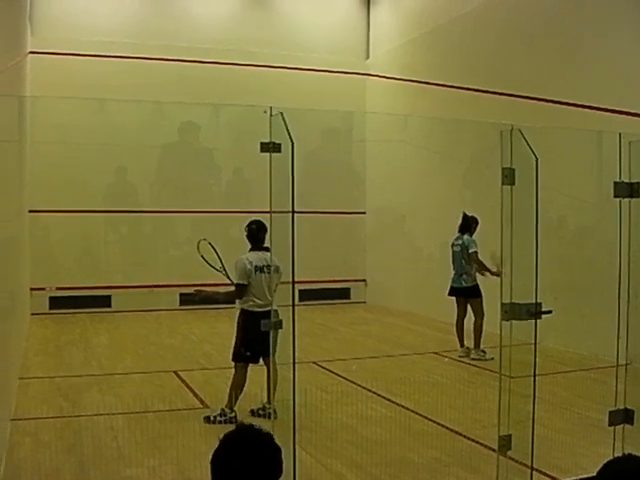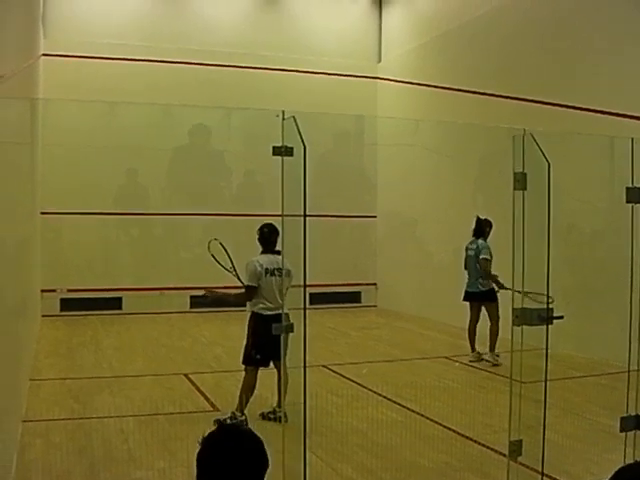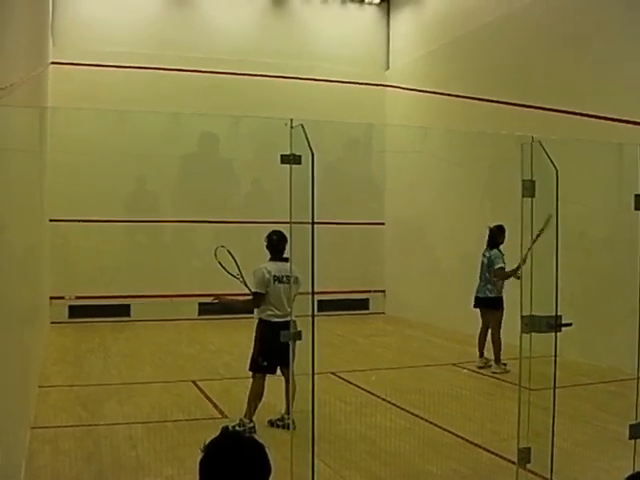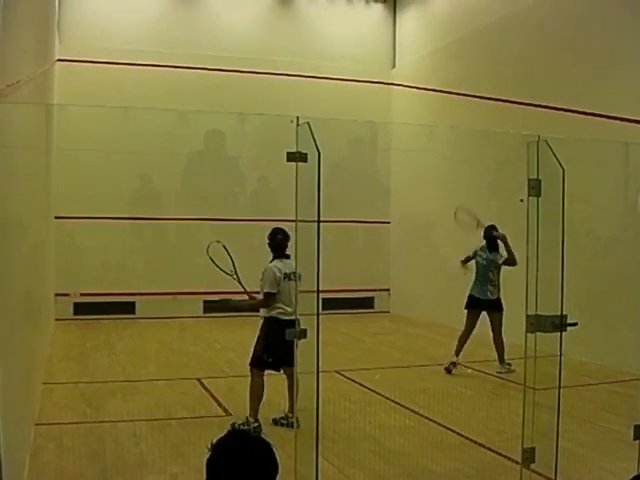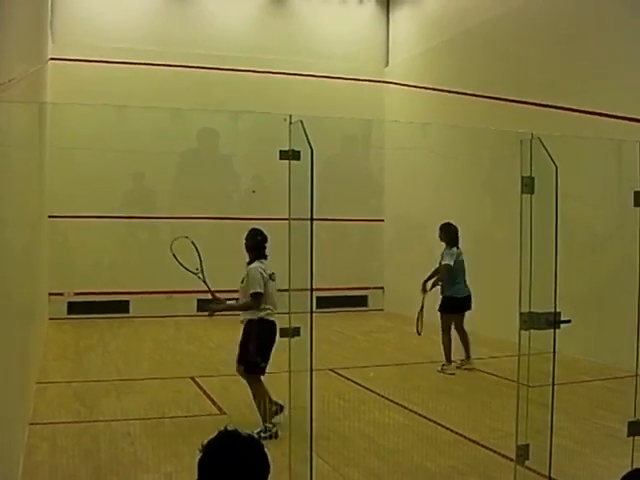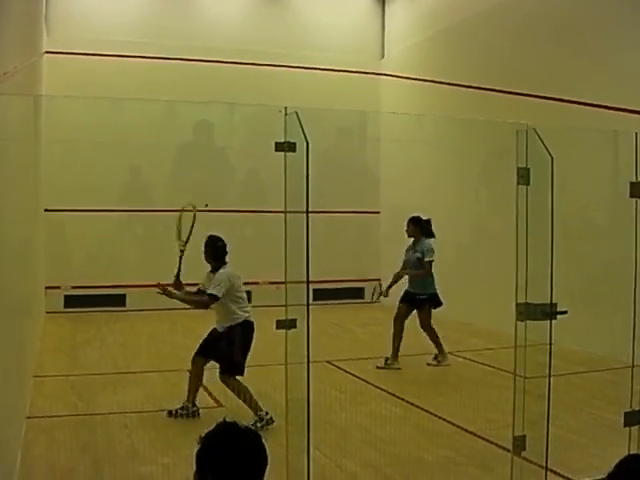
dt=0.4s
person 1, frame 1
left shoulder: (245, 261)
right shoulder: (274, 261)
left elbow: (239, 294)
right elbow: (271, 290)
left wrist: (211, 295)
left hip: (251, 316)
right hip: (269, 314)
left knee: (241, 365)
right knee: (270, 361)
left ankle: (229, 411)
right ankle: (269, 407)
person 1, frame 2
left shoulder: (256, 264)
right shoulder: (285, 264)
left elbow: (249, 296)
right elbow: (282, 293)
left wrist: (221, 295)
left hip: (262, 319)
right hip: (280, 318)
left knee: (251, 368)
right knee: (281, 365)
left ankle: (239, 414)
right ankle: (279, 410)
person 1, frame 3
left shoulder: (263, 271)
right shoulder: (293, 271)
left elbow: (257, 302)
right elbow: (290, 299)
left wrist: (228, 301)
left hip: (269, 326)
right hip: (288, 325)
left knee: (259, 375)
right knee: (288, 372)
left ankle: (247, 421)
right ankle: (288, 417)
person 1, frame 4
left shoulder: (272, 269)
right shoulder: (294, 267)
left elbow: (267, 303)
left wrist: (239, 304)
right wrist: (257, 300)
left hip: (275, 323)
right hip: (291, 322)
left knee: (257, 370)
right knee: (290, 370)
left ankle: (253, 420)
right ankle: (291, 416)
person 1, frame 5
left shoulder: (254, 270)
right shoulder: (263, 267)
left elbow: (255, 303)
left wrist: (223, 308)
right wrist: (226, 304)
left hip: (259, 326)
right hip: (264, 325)
left knee: (252, 375)
right knee: (244, 369)
left ankle: (268, 427)
right ankle: (272, 405)
person 1, frame 6
left shoulder: (224, 275)
right shoulder: (212, 275)
left elbow: (206, 302)
right elbow: (198, 295)
left wrist: (175, 295)
right wrist: (181, 291)
left hip: (239, 327)
right hip: (224, 327)
left knee: (227, 376)
right knee: (197, 361)
left ankle: (262, 415)
right ankle: (190, 406)
person 2, frame 1
left shoulder: (455, 241)
right shoulder: (469, 241)
right elbow: (476, 261)
left wrist: (476, 270)
right wrist: (491, 271)
left hip: (457, 283)
right hip: (469, 284)
left knee: (460, 315)
right knee: (479, 316)
left ankle: (463, 348)
right ankle: (477, 350)
person 2, frame 2
left shoulder: (469, 245)
right shoulder: (483, 245)
right elbow: (484, 268)
right wrist: (497, 282)
left hip: (472, 288)
right hip: (485, 288)
left knee: (473, 320)
right knee: (494, 321)
left ankle: (473, 353)
right ankle: (491, 353)
person 2, frame 3
left shoulder: (487, 251)
right shoulder: (496, 254)
right elbow: (501, 276)
left wrist: (512, 273)
right wrist: (517, 268)
left hip: (481, 294)
right hip: (492, 296)
left knee: (485, 327)
right knee: (495, 330)
left ankle: (481, 359)
right ankle: (497, 364)
person 2, frame 4
left shoulder: (480, 250)
right shoulder: (494, 255)
left elbow: (466, 259)
right elbow: (513, 262)
left wrist: (464, 262)
right wrist: (506, 243)
left hip: (476, 295)
right hip: (491, 298)
left knee: (467, 329)
right knee: (497, 332)
left ankle: (454, 358)
right ankle: (502, 364)
person 2, frame 5
left shoulder: (449, 252)
right shoulder: (454, 250)
left elbow: (444, 274)
right elbow: (440, 268)
left wrist: (434, 282)
right wrist: (426, 280)
left hip: (453, 296)
right hip: (462, 295)
left knee: (446, 330)
right knee: (459, 328)
left ankle: (448, 365)
right ankle: (467, 360)
person 2, frame 6
left shoulder: (427, 246)
right shoulder: (410, 248)
left elbow: (427, 272)
right elbow: (402, 270)
left wrist: (406, 273)
right wrist: (389, 287)
left hip: (426, 293)
right hip: (412, 291)
left knee: (425, 325)
right knee: (397, 321)
left ankle: (442, 355)
right ankle: (394, 359)
